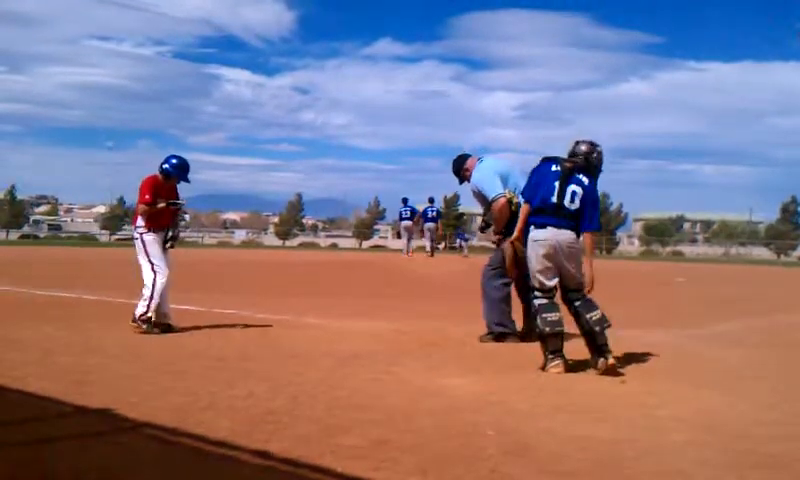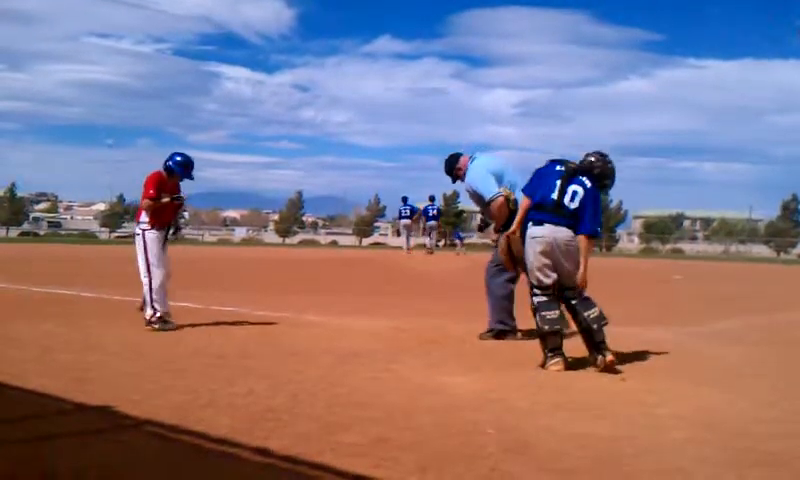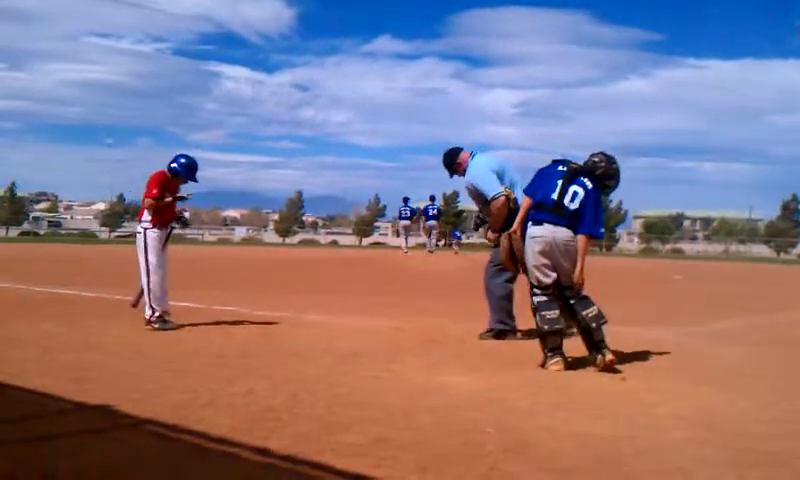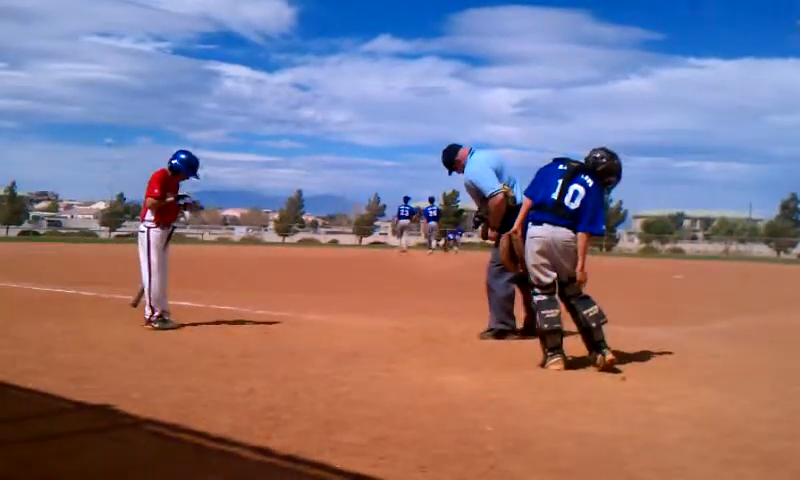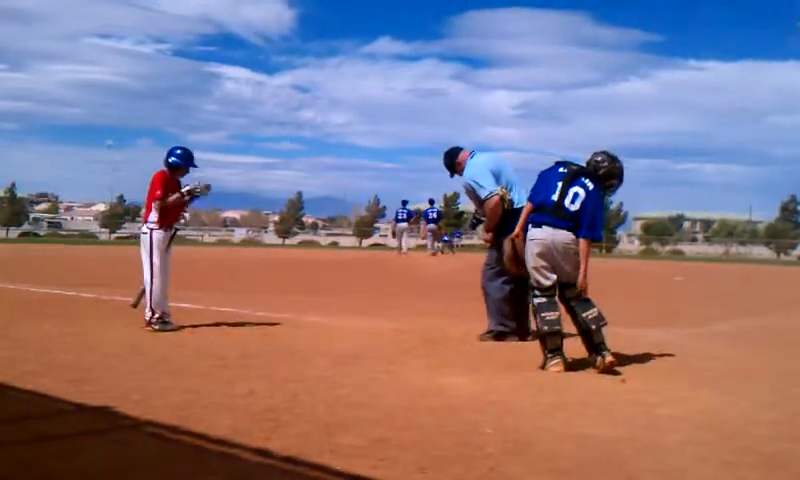
dt=0.2s
person 1, frame 1
left shoulder: (545, 167)
right shoulder: (588, 183)
left elbow: (527, 202)
right elbow: (588, 229)
left wrist: (518, 231)
right wrist: (589, 266)
left hip: (541, 234)
right hip: (569, 237)
left knee: (543, 294)
right knee: (577, 294)
left ankle: (555, 357)
right ankle: (602, 353)
person 1, frame 2
left shoulder: (551, 168)
right shoulder: (591, 190)
left elbow: (528, 196)
right elbow: (585, 233)
left wrist: (516, 225)
right wrist: (583, 268)
left hip: (538, 231)
right hip: (566, 236)
left knee: (543, 292)
right knee: (574, 292)
left ankle: (554, 355)
right ankle: (601, 350)
person 1, frame 3
left shoulder: (554, 168)
right shoulder: (593, 190)
left elbow: (529, 196)
right elbow: (584, 232)
left wrist: (517, 224)
right wrist: (579, 267)
left hip: (538, 231)
right hip: (566, 236)
left knee: (542, 292)
right knee: (572, 292)
left ankle: (554, 355)
right ankle: (600, 350)
person 1, frame 4
left shoulder: (555, 166)
right shoulder: (594, 188)
left elbow: (530, 197)
right elbow: (584, 230)
left wrist: (518, 225)
right wrist: (581, 265)
left hip: (538, 231)
right hip: (566, 237)
left knee: (543, 291)
right knee: (573, 292)
left ankle: (554, 354)
right ankle: (601, 350)
person 1, frame 5
left shoulder: (556, 169)
right shoulder: (594, 192)
left elbow: (531, 200)
right elbow: (585, 236)
left wrist: (519, 228)
right wrist: (582, 272)
left hip: (537, 234)
right hip: (566, 239)
left knee: (543, 293)
right knee: (574, 294)
left ankle: (554, 355)
right ankle: (600, 352)
person 2, frame 1
left shoulder: (479, 177)
right shoulder: (492, 162)
left elbow: (501, 203)
left wrist: (498, 231)
right wrist: (501, 228)
left knee: (494, 276)
right knee: (526, 279)
left ankle: (502, 330)
right ankle: (532, 329)
person 2, frame 2
left shoulder: (474, 176)
right shoulder: (485, 160)
left elbow: (499, 202)
left wrist: (497, 230)
right wrist: (499, 226)
left knee: (497, 273)
left ankle: (503, 328)
person 2, frame 3
left shoulder: (475, 173)
right shoulder: (484, 158)
left elbow: (500, 201)
left wrist: (494, 229)
right wrist: (492, 225)
left hip: (515, 222)
left knee: (496, 274)
left ankle: (502, 328)
person 2, frame 4
left shoulder: (473, 170)
right shoulder: (484, 155)
left elbow: (498, 198)
left wrist: (493, 227)
right wrist: (487, 223)
left hip: (513, 222)
left knee: (498, 273)
right knee: (522, 273)
left ankle: (502, 327)
right ankle: (531, 325)
person 2, frame 5
left shoulder: (472, 172)
right shoulder: (487, 157)
left elbow: (494, 201)
left wrist: (488, 229)
right wrist: (491, 225)
left hip: (512, 223)
left knee: (493, 276)
right knee: (519, 277)
left ankle: (502, 329)
right ankle: (521, 328)
person 3, frame 1
left shoulder: (172, 188)
right shoulder: (150, 182)
left elbow: (174, 213)
right elbow: (141, 210)
left wrist: (174, 233)
right wrist: (164, 205)
left hip: (161, 235)
right hip: (145, 234)
left knee: (162, 275)
right knee: (160, 273)
left ankle: (161, 319)
right ankle: (142, 316)
person 3, frame 2
left shoulder: (174, 184)
right shoulder: (155, 178)
left elbow: (174, 208)
right elbow: (146, 205)
left wrist: (175, 224)
right wrist: (168, 200)
left hip: (161, 232)
right hip: (148, 232)
left knee: (162, 274)
right knee: (154, 274)
left ankle: (161, 315)
right ankle: (153, 316)
person 3, frame 3
left shoulder: (173, 184)
right shoulder: (158, 178)
right elbow: (148, 204)
left wrist: (177, 215)
right wrist: (171, 199)
left hip: (162, 231)
right hip: (149, 231)
left knee: (160, 275)
right knee: (152, 274)
left ankle: (161, 314)
right ankle: (153, 316)
person 3, frame 4
left shoulder: (173, 182)
right shoulder: (159, 177)
right elbow: (150, 203)
left wrist: (184, 205)
right wrist: (173, 199)
left hip: (163, 230)
right hip: (152, 230)
left knee: (161, 274)
right knee: (153, 273)
left ankle: (161, 314)
right ankle: (152, 315)
person 3, frame 5
left shoulder: (174, 181)
right shoulder: (161, 178)
left elbow: (177, 208)
right elbow: (160, 205)
left wrist: (190, 196)
right wrist: (180, 193)
left hip: (166, 232)
right hip: (154, 231)
left knee: (162, 275)
right knee: (154, 274)
left ankle: (161, 315)
right ankle: (152, 317)
